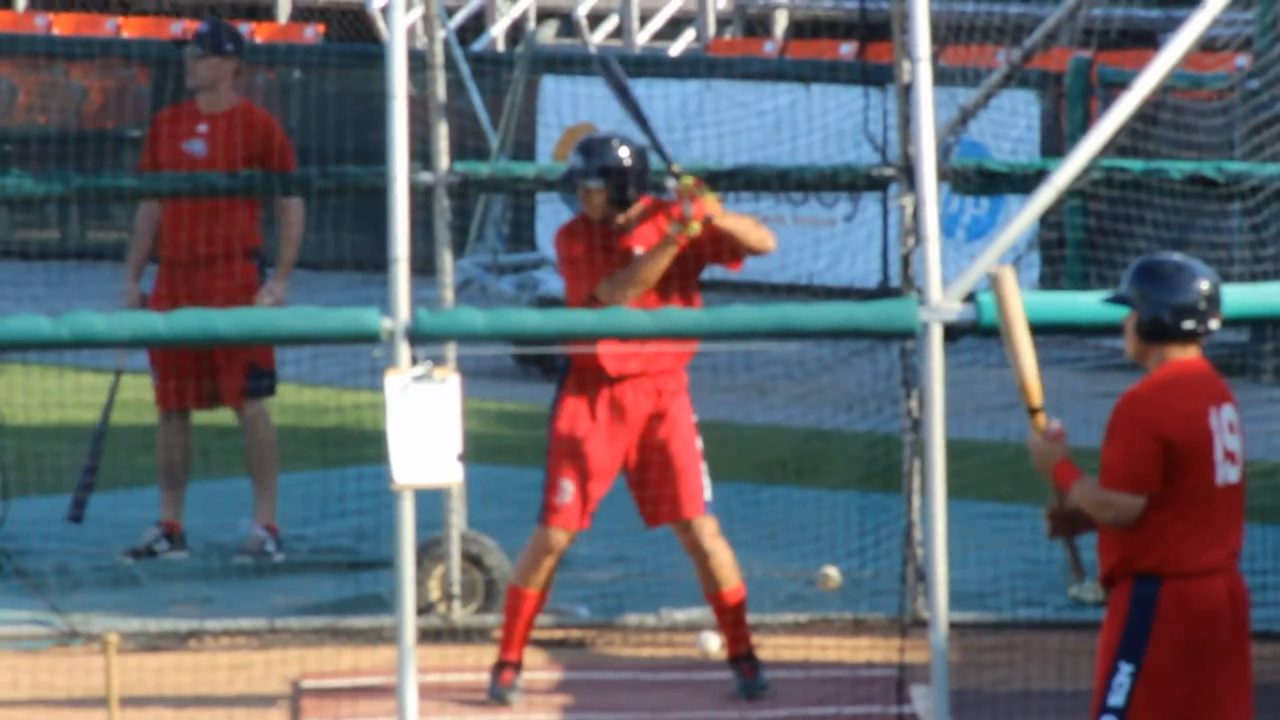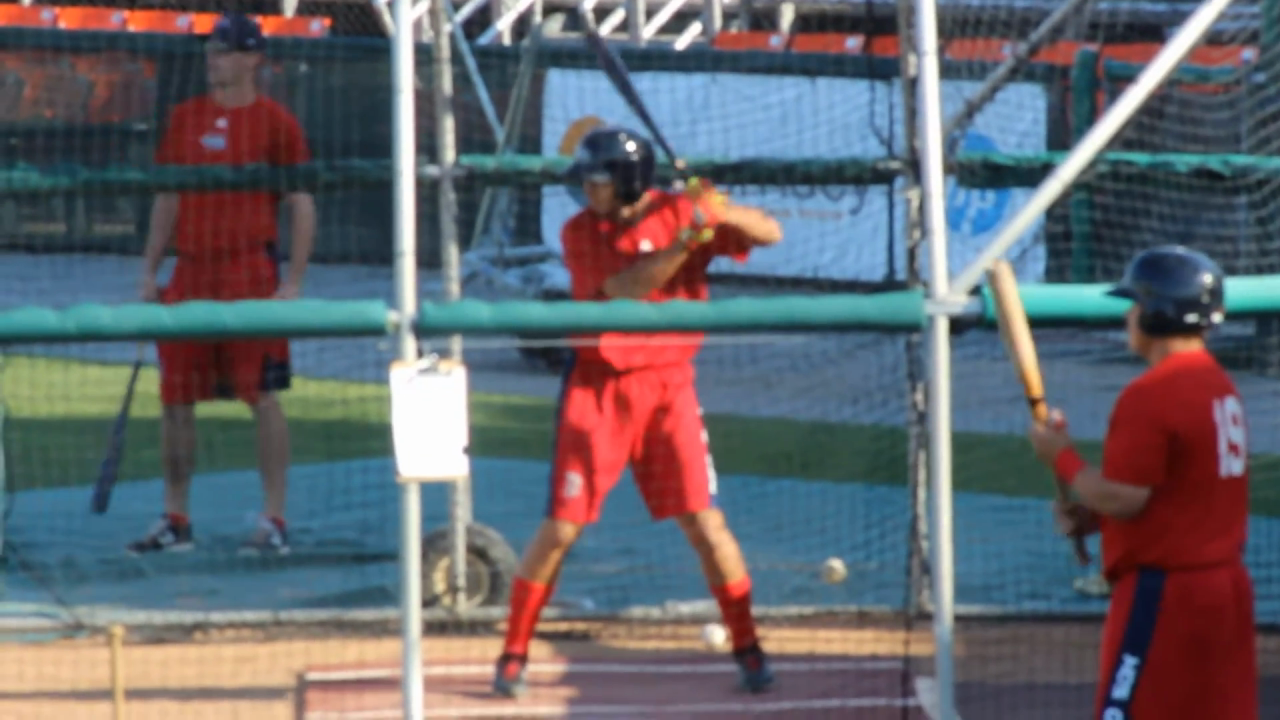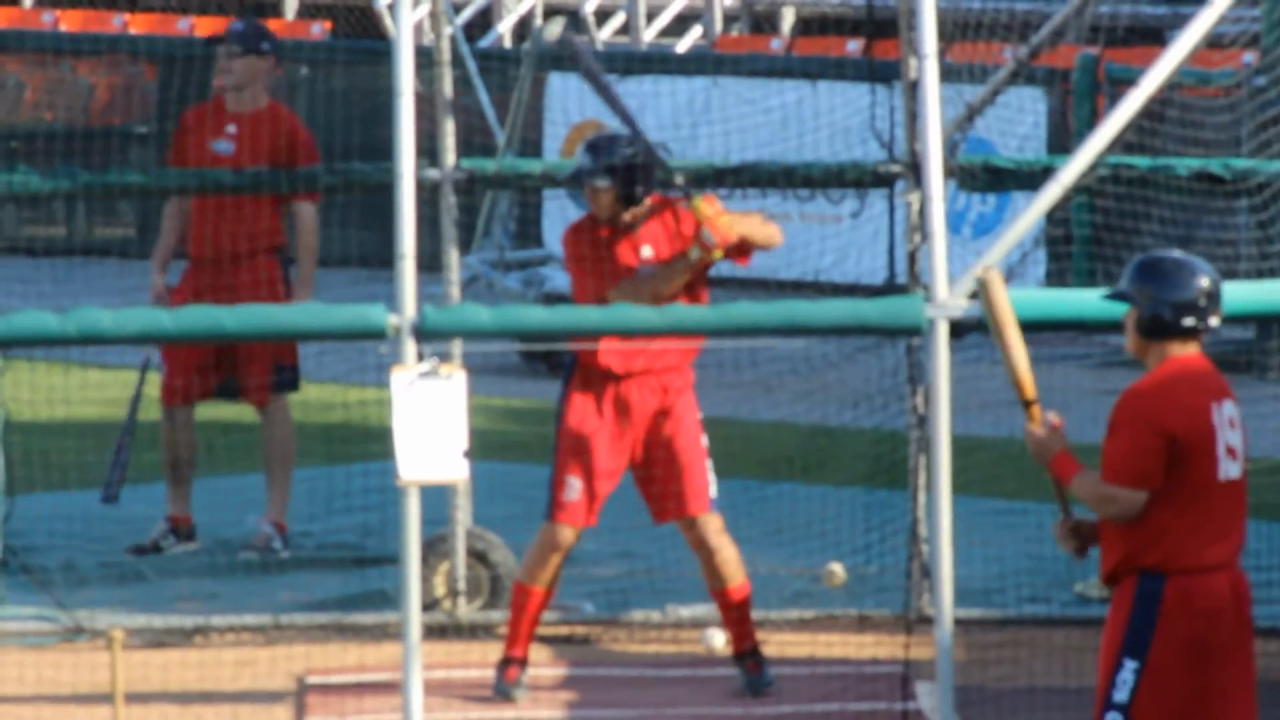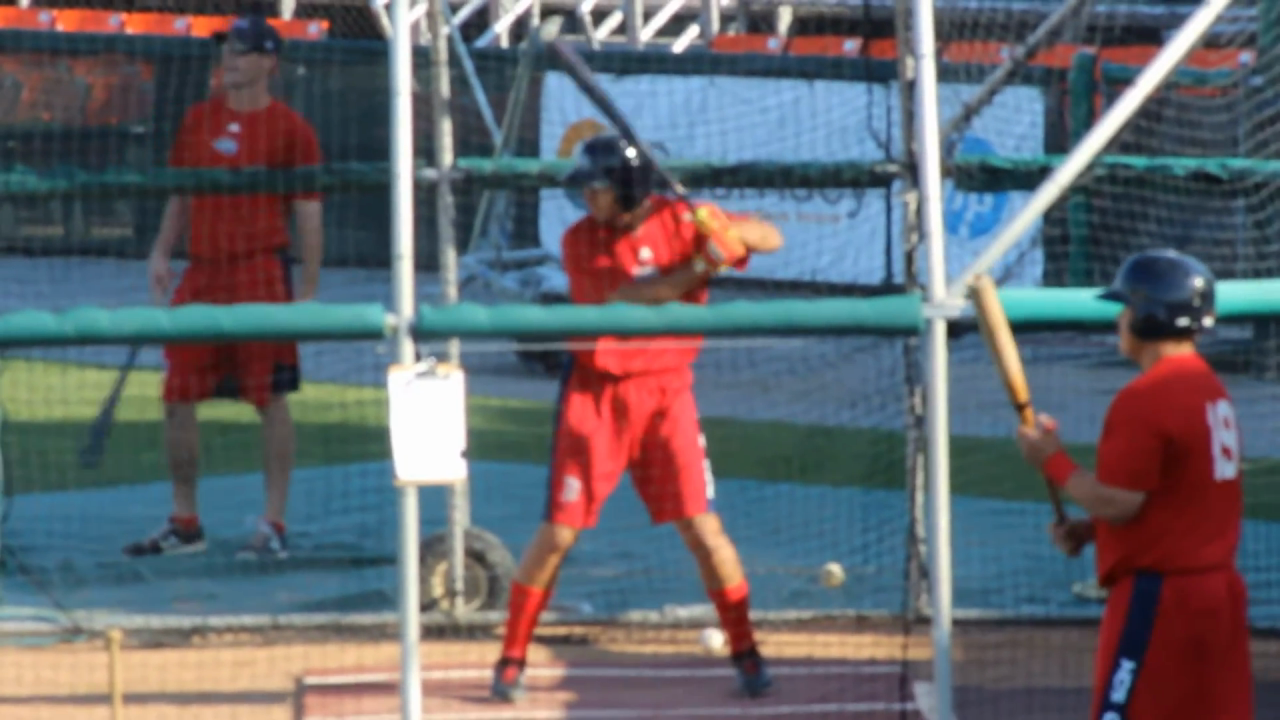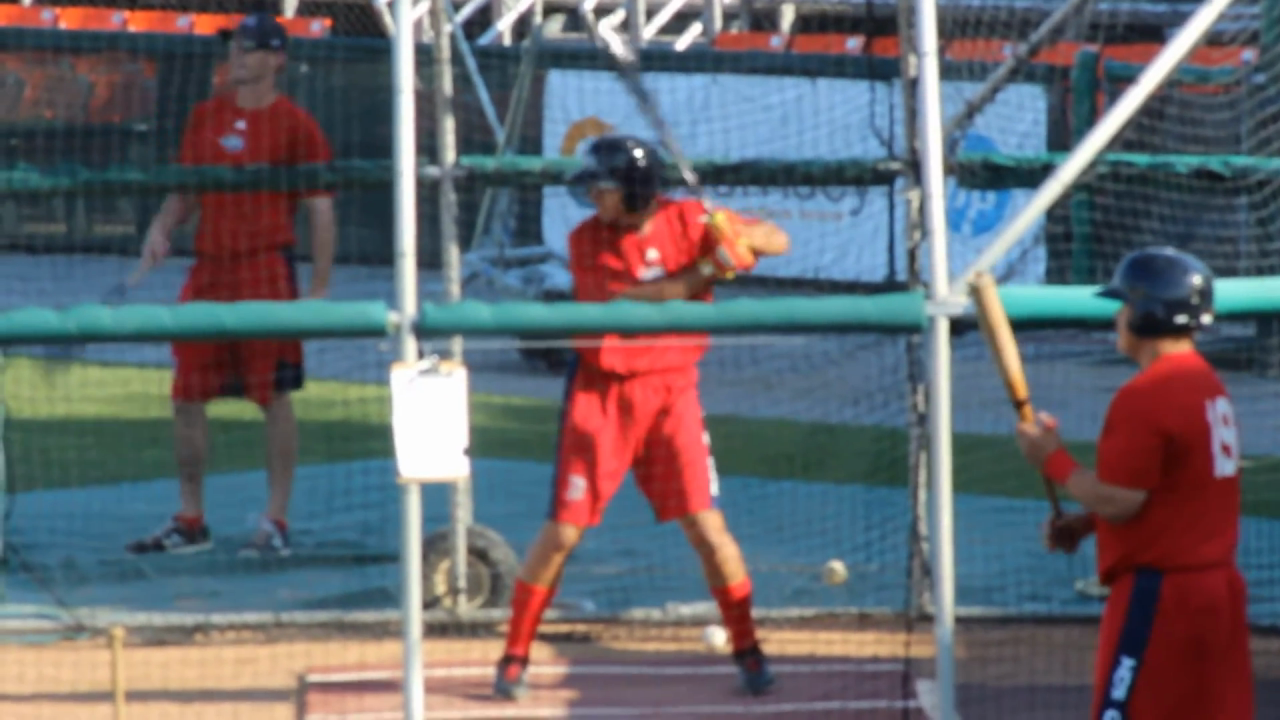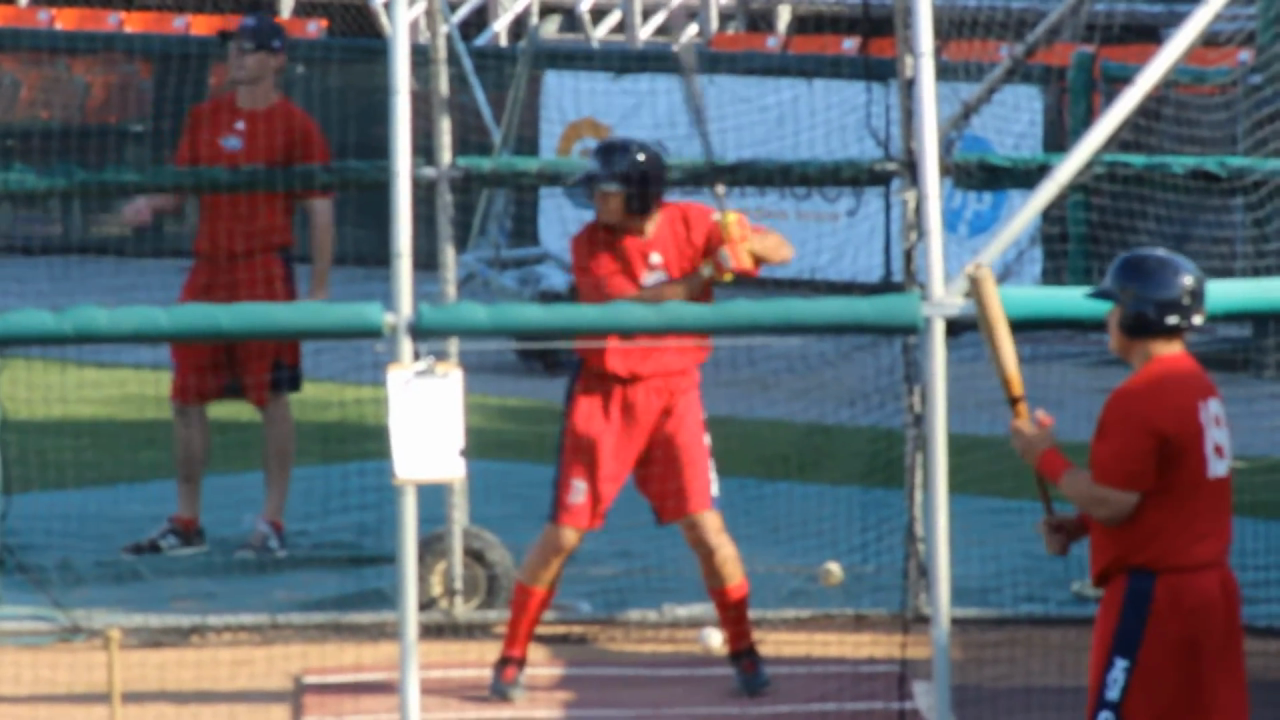
dt=0.1s
person 1, frame 1
left shoulder: (675, 218)
right shoulder: (573, 237)
left elbow: (764, 242)
right elbow: (616, 294)
left wrist: (712, 215)
right wrist: (675, 236)
left hip: (663, 393)
right hip: (591, 396)
left knee: (699, 529)
right knee: (553, 533)
left ankle: (743, 654)
right ankle: (508, 659)
person 1, frame 2
left shoulder: (680, 211)
right shoulder: (580, 231)
left elbow: (770, 231)
right elbow: (625, 290)
left wrist: (719, 210)
right wrist: (692, 239)
left hip: (668, 385)
right hip: (597, 389)
left knee: (705, 522)
right knee: (561, 526)
left ankle: (748, 647)
right ankle: (514, 652)
person 1, frame 3
left shoulder: (682, 218)
right shoulder: (581, 237)
left elbow: (771, 235)
right elbow: (628, 297)
left wrist: (722, 222)
right wrist: (699, 254)
left hip: (668, 390)
right hip: (597, 393)
left knee: (705, 526)
right knee: (560, 530)
left ankle: (748, 650)
right ankle: (514, 656)
person 1, frame 4
left shoulder: (681, 219)
right shoulder: (580, 240)
left elbow: (771, 239)
right elbow: (629, 302)
left wrist: (725, 232)
right wrist: (701, 266)
left hip: (666, 391)
right hip: (596, 394)
left knee: (702, 526)
right knee: (558, 531)
left ankle: (746, 651)
right ankle: (511, 656)
person 1, frame 5
left shoulder: (687, 218)
right shoulder: (586, 239)
left elbow: (777, 241)
right elbow: (635, 303)
left wrist: (735, 235)
right wrist: (708, 270)
left hip: (671, 389)
right hip: (601, 393)
left knee: (705, 524)
right knee: (562, 530)
left ankle: (747, 649)
right ankle: (514, 654)
person 1, frame 6
left shoulder: (692, 222)
right shoulder: (589, 244)
left elbow: (782, 251)
right elbow: (637, 310)
left wrist: (745, 242)
right wrist: (710, 272)
left hip: (674, 392)
right hip: (604, 395)
left knee: (705, 525)
right knee: (564, 532)
left ankle: (743, 651)
right ankle: (511, 656)
person 2, frame 1
left shoulder: (259, 125)
right shoulder: (166, 124)
left elbow: (292, 204)
right elbow: (151, 205)
left wrist: (280, 279)
right wrist: (132, 278)
left hip: (234, 281)
right hip: (174, 281)
left knee: (249, 404)
right knee: (171, 407)
left ankle: (267, 529)
right ankle: (170, 528)
person 2, frame 2
left shoulder: (277, 123)
right shoulder: (184, 118)
left elbow: (302, 206)
right elbow: (169, 197)
left wrist: (293, 280)
right wrist: (150, 267)
left hip: (250, 275)
right hip: (190, 274)
left knee: (263, 398)
right knee: (175, 397)
left ankle: (274, 522)
right ankle: (175, 520)
person 2, frame 3
left shoulder: (287, 129)
right shoulder: (194, 121)
left elbow: (305, 215)
right elbow: (179, 200)
left wrist: (304, 291)
right wrist: (159, 267)
left hip: (258, 279)
right hip: (199, 277)
left knee: (271, 401)
right knee: (175, 398)
left ankle: (275, 526)
right ankle: (178, 521)
person 2, frame 4
left shoulder: (290, 128)
right shoulder: (198, 119)
left elbow: (309, 214)
right elbow: (184, 194)
left wrist: (308, 291)
right wrist: (161, 252)
left hip: (260, 276)
right hip: (200, 275)
left knee: (271, 401)
right knee: (177, 397)
left ankle: (273, 527)
right ankle: (184, 522)
person 2, frame 5
left shoulder: (297, 125)
right shoulder: (204, 116)
left elbow: (321, 210)
right elbow: (185, 188)
left wrist: (320, 288)
right wrist: (161, 227)
left hip: (265, 274)
right hip: (206, 272)
left knee: (274, 399)
right knee: (187, 397)
left ankle: (275, 524)
right ankle: (190, 522)
person 2, frame 6
left shoulder: (298, 127)
right shoulder: (204, 116)
left elbow: (320, 211)
left wrist: (320, 288)
right wrist: (150, 201)
left hip: (264, 274)
right hip: (206, 273)
left knee: (271, 399)
right knee: (188, 399)
left ankle: (272, 525)
right ankle: (186, 524)
person 3, frame 1
left shoulder: (1146, 401)
right shoulder: (1216, 393)
left elbow: (1120, 508)
left wrist: (1058, 469)
right wrist: (1083, 516)
left hip: (1159, 598)
right hip: (1220, 592)
person 3, frame 2
left shoulder: (1150, 394)
right shoulder: (1218, 384)
left elbow: (1124, 498)
left wrist: (1060, 457)
right wrist: (1095, 516)
left hip: (1163, 591)
right hip: (1223, 585)
person 3, frame 3
left shoulder: (1149, 397)
right shoulder: (1215, 388)
left elbow: (1121, 502)
left wrist: (1056, 459)
right wrist: (1097, 530)
left hip: (1162, 595)
right hip: (1222, 588)
person 3, frame 4
left shoulder: (1144, 398)
right shoulder: (1208, 387)
left elbow: (1118, 501)
left wrist: (1052, 460)
right wrist: (1088, 529)
left hip: (1159, 595)
right hip: (1217, 589)
person 3, frame 5
left shoulder: (1144, 395)
right shoulder: (1207, 384)
left elbow: (1118, 500)
left wrist: (1051, 458)
right wrist: (1082, 525)
left hip: (1159, 592)
right hip: (1217, 585)
person 3, frame 6
left shoulder: (1137, 397)
right shoulder: (1196, 384)
left elbow: (1112, 502)
left wrist: (1044, 457)
right wrist: (1078, 526)
left hip: (1153, 594)
right hip: (1209, 587)
